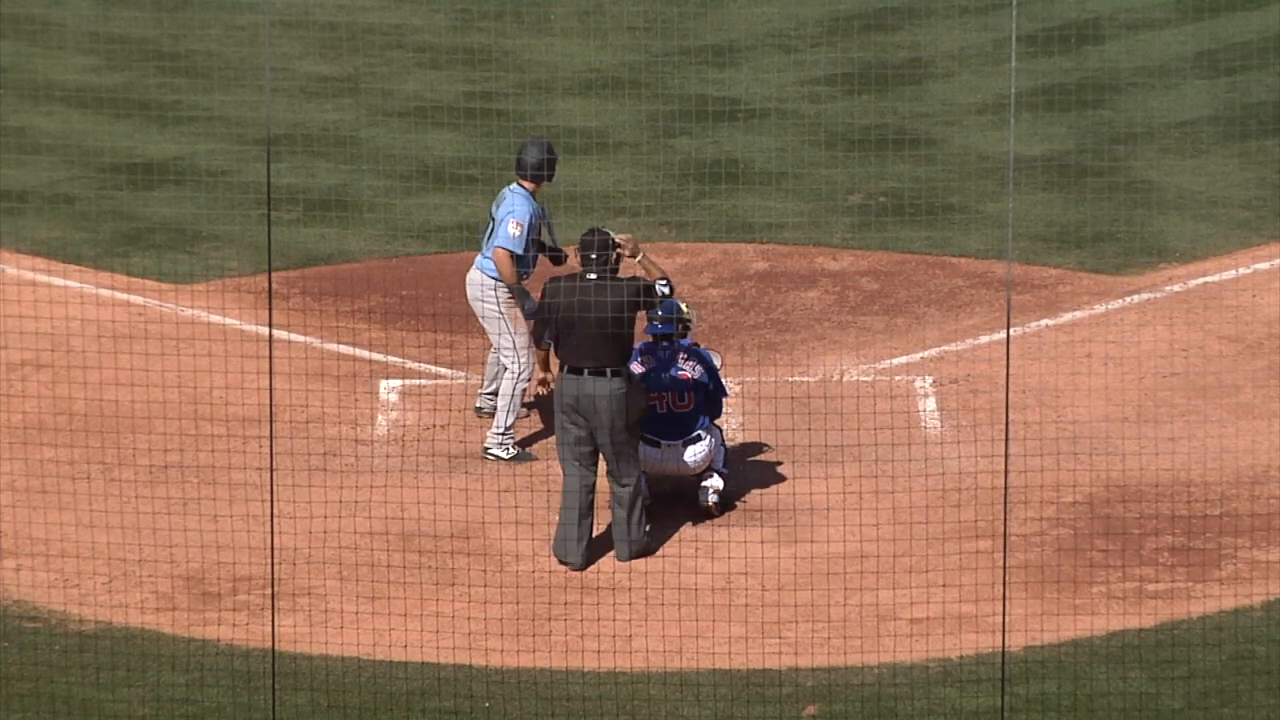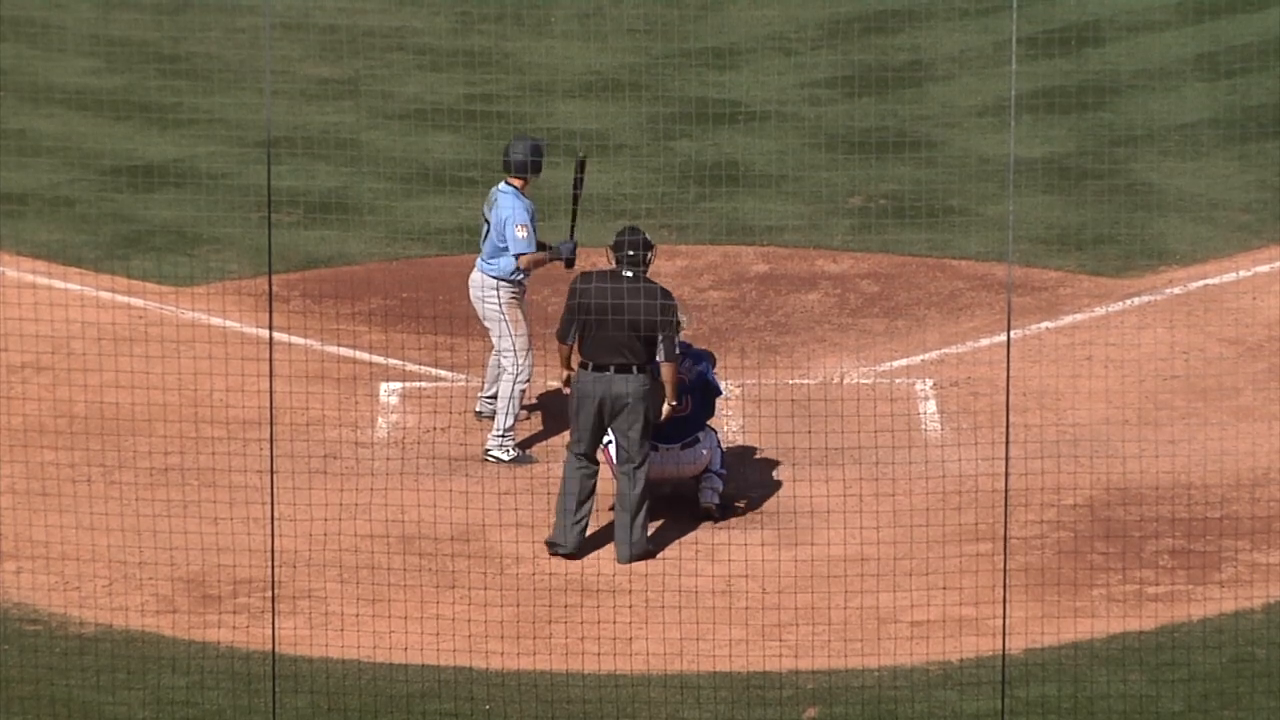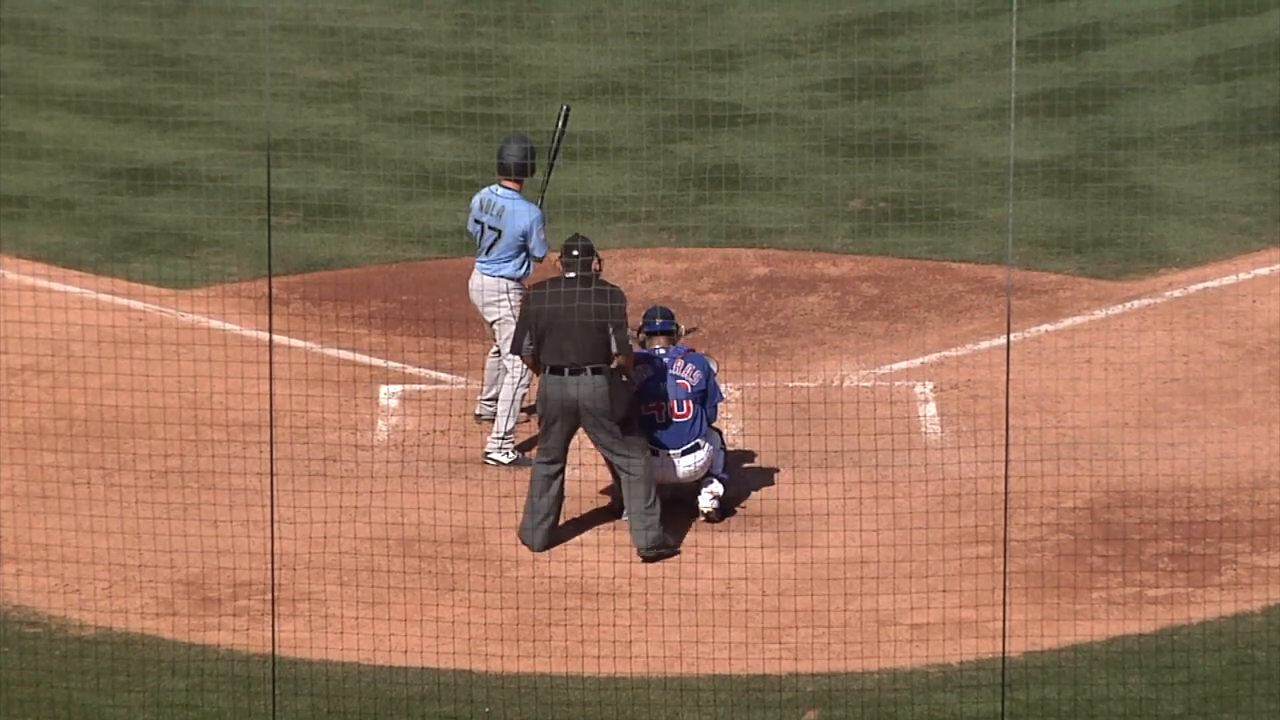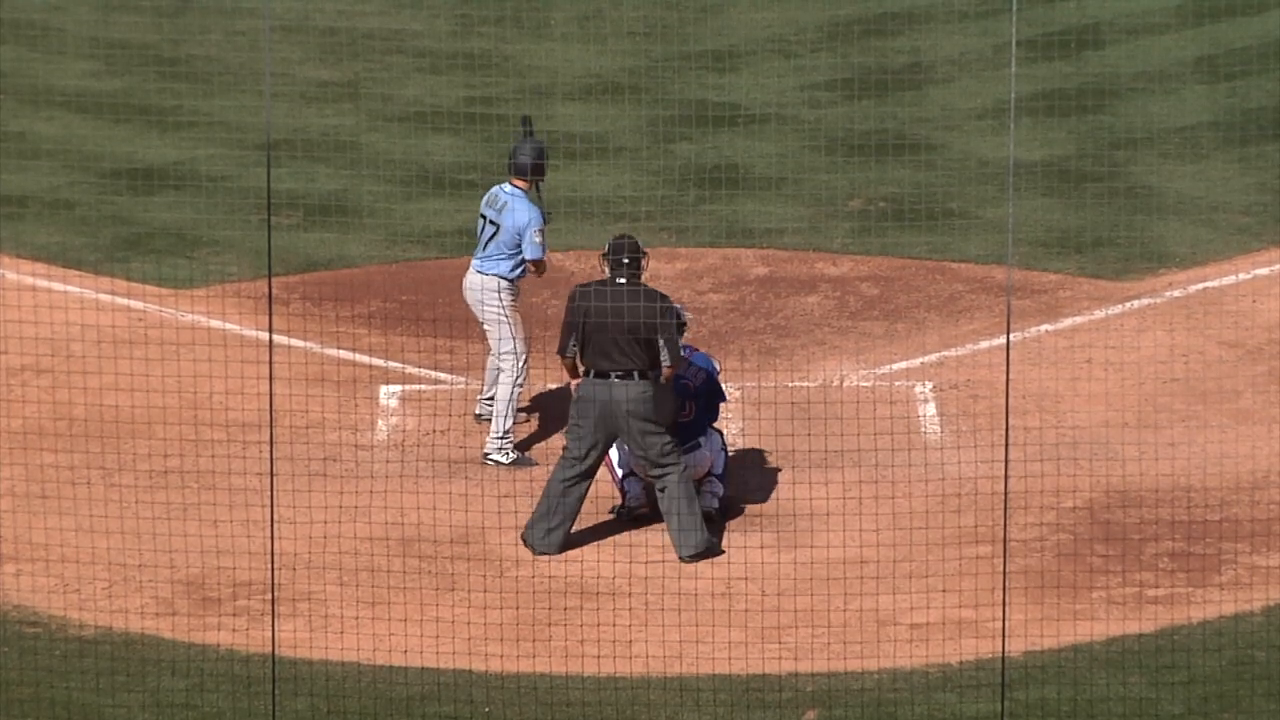
dt=0.7s
person 1, frame 1
left shoulder: (512, 194)
right shoulder: (522, 207)
right elbow: (501, 255)
left wrist: (548, 251)
right wrist: (523, 297)
left hip: (483, 280)
right hip: (494, 288)
left knee: (505, 345)
right knee: (519, 362)
left ankle: (488, 401)
right ankle: (500, 442)
person 1, frame 2
left shoulder: (499, 193)
right shoulder: (516, 207)
right elbow: (525, 260)
left wrist: (553, 248)
right wrist: (557, 253)
left hip: (489, 281)
right hip: (498, 289)
left knee: (506, 348)
right knee: (518, 364)
left ankle: (489, 404)
right ankle: (500, 444)
person 1, frame 3
left shoulder: (481, 198)
right shoulder: (529, 212)
right elbow: (539, 256)
left hip: (480, 280)
right hip: (505, 289)
left knee: (502, 347)
right knee: (519, 366)
left ankle: (487, 406)
right ankle: (499, 447)
person 1, frame 4
left shoulder: (493, 194)
right shoulder: (529, 212)
right elbow: (536, 266)
right wrist: (541, 264)
left hip: (476, 278)
right hip: (496, 287)
left knee: (501, 349)
right knee: (513, 363)
left ankle: (488, 406)
right ankle: (498, 446)
person 2, frame 1
left shoulder: (555, 289)
right shoulder: (628, 290)
left elbow: (541, 341)
right elbow: (665, 289)
left wrist: (543, 372)
right wrist: (640, 255)
left hip: (569, 385)
right hip: (612, 387)
left knee: (576, 470)
right knee: (624, 469)
left ankle: (572, 549)
right ankle: (630, 542)
person 2, frame 2
left shoulder: (585, 284)
right shoulder: (660, 298)
left elbow: (566, 336)
right elbow: (667, 356)
left wrist: (566, 368)
right wrist: (670, 397)
left hip: (590, 381)
right hip: (635, 386)
left knee: (580, 458)
right knee: (632, 466)
left ankle: (567, 536)
right ankle: (630, 544)
person 2, frame 3
left shoulder: (536, 294)
right shoulder: (609, 294)
left elbow: (524, 350)
right elbow: (620, 353)
right wrist: (625, 372)
left hip: (553, 388)
right hip: (599, 388)
left knee: (548, 461)
right knee: (633, 459)
left ankle: (537, 532)
right ankle: (651, 538)
person 2, frame 4
left shoulder: (582, 295)
right shoulder: (658, 302)
left elbow: (567, 351)
right elbow: (669, 363)
left wrist: (575, 378)
right wrist: (657, 388)
left hip: (593, 392)
right hip: (641, 393)
left knee: (573, 467)
right knee: (668, 469)
left ankle: (542, 537)
right ankle: (692, 543)
person 3, frame 1
left shoulder: (634, 358)
right shoulder: (702, 357)
right elbow: (714, 412)
left hip: (647, 457)
right hip: (695, 456)
right knee: (713, 432)
right ankle: (710, 494)
person 3, frame 2
right shoulder: (698, 358)
right elbow: (708, 412)
right hip: (693, 459)
left knee: (611, 434)
right knee: (709, 436)
right ankle: (710, 497)
person 3, frame 3
left shoulder: (632, 366)
right shoulder: (699, 362)
right elbow: (711, 416)
left hip: (649, 465)
right hip: (696, 463)
right knee: (713, 436)
right ankle: (710, 499)
person 3, frame 4
right shoulder: (703, 362)
right elbow: (712, 416)
right hip: (695, 462)
right knee: (714, 437)
left ankle: (634, 497)
right ankle: (709, 499)
